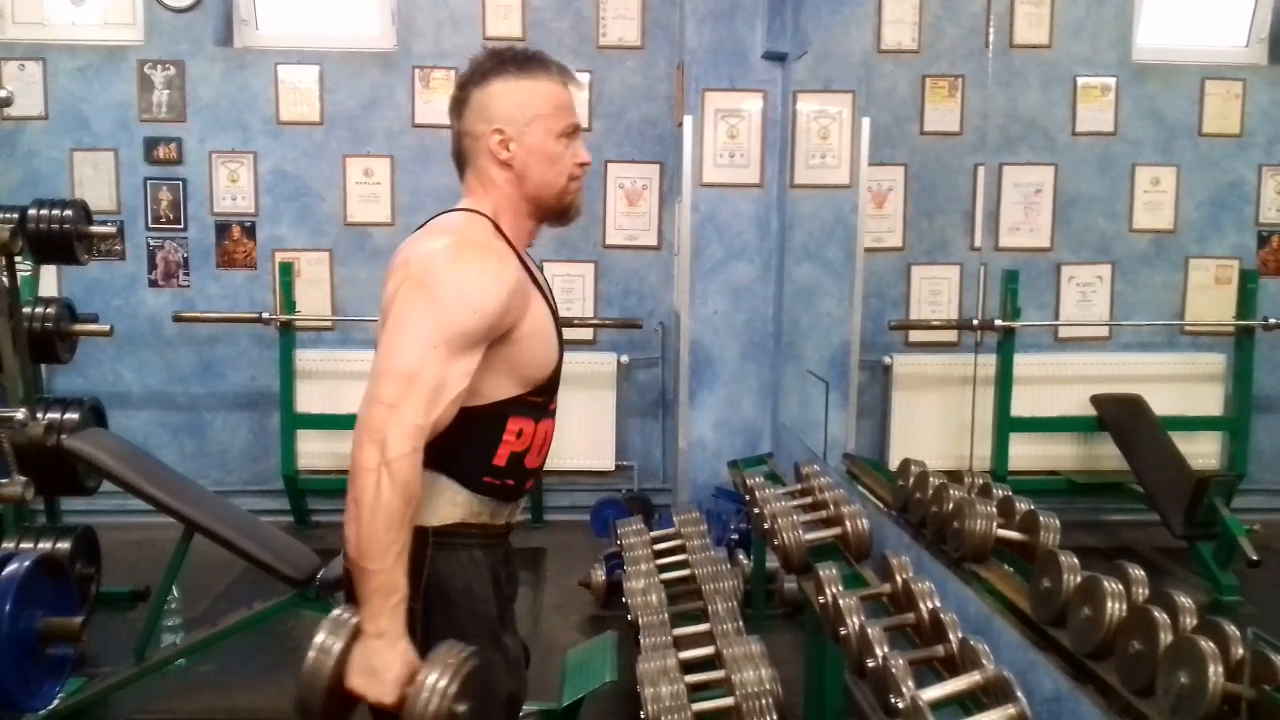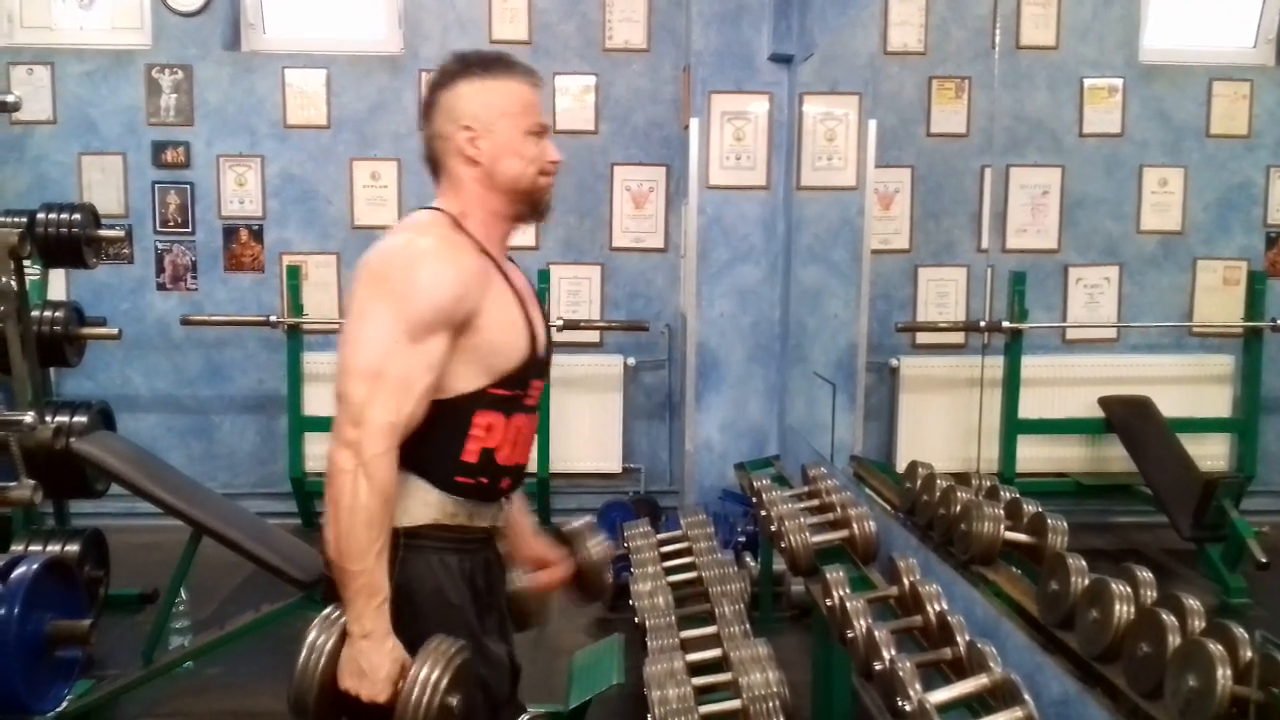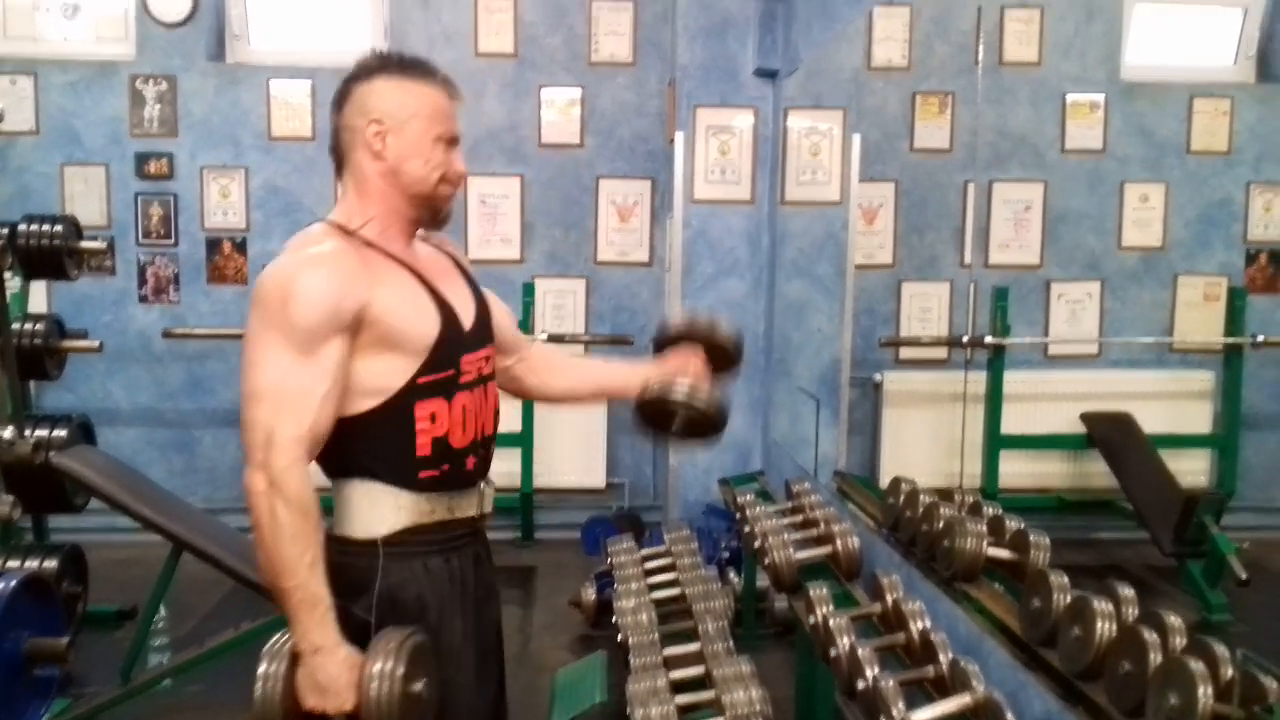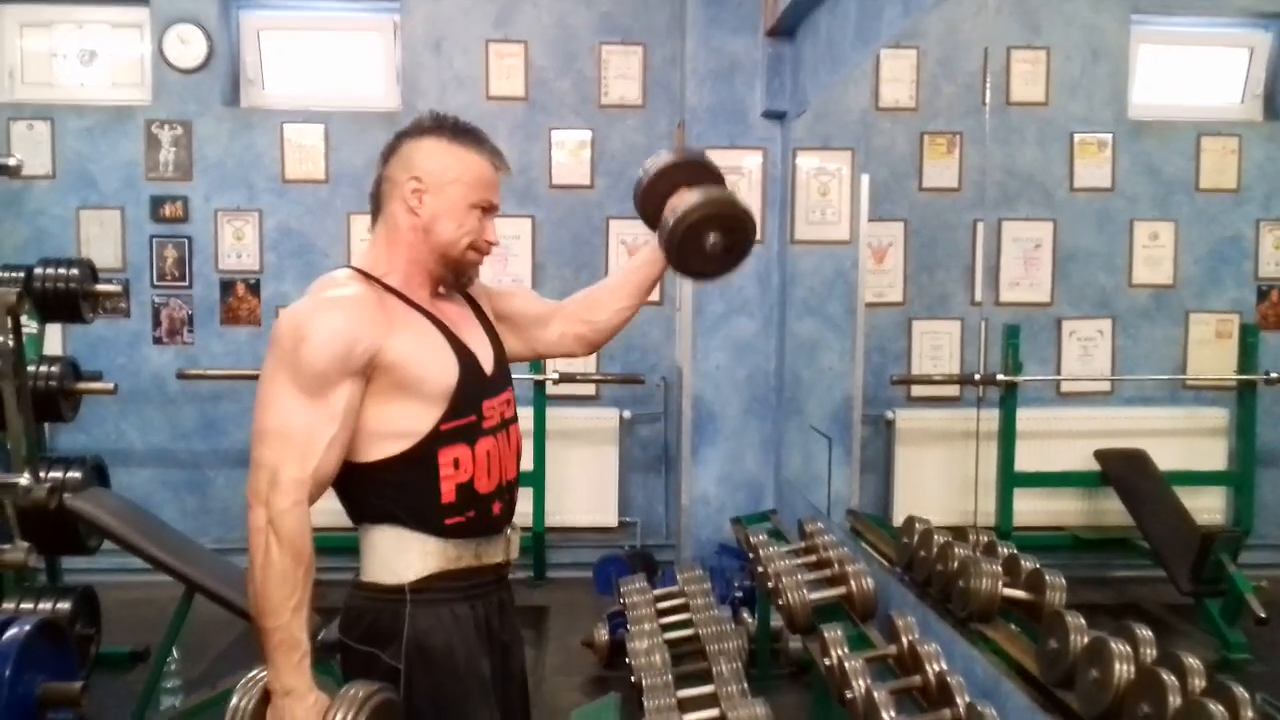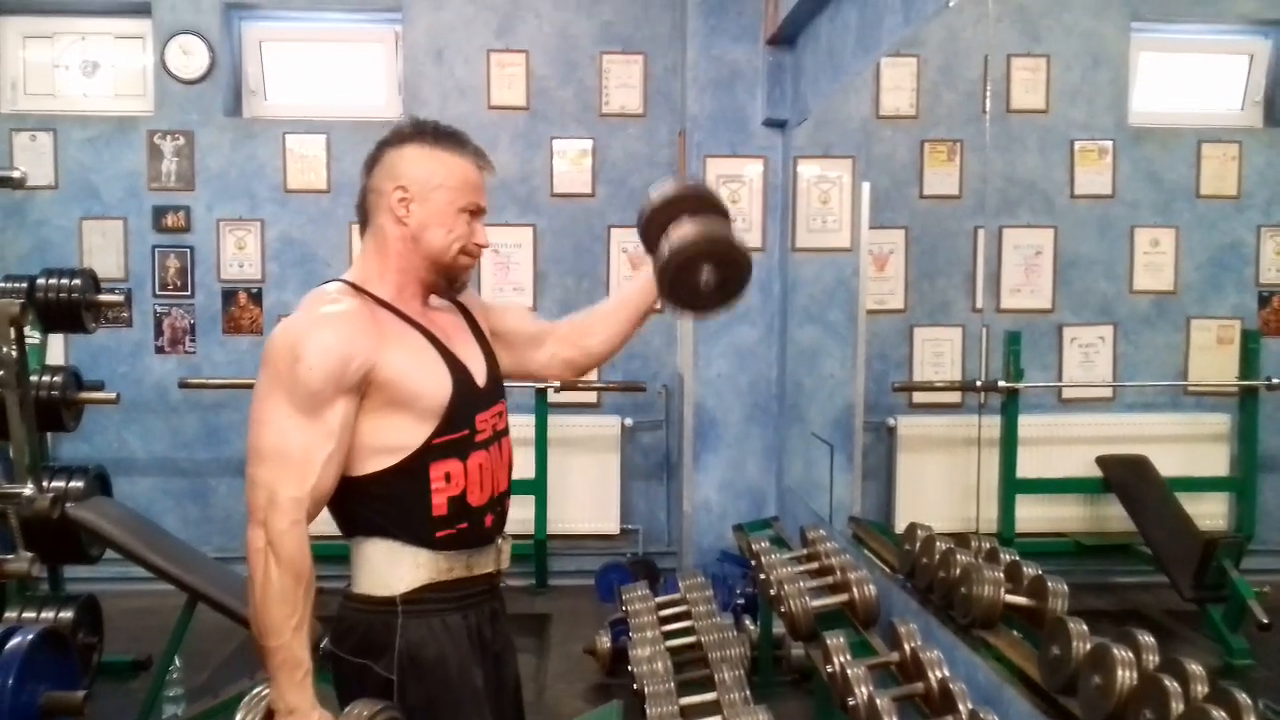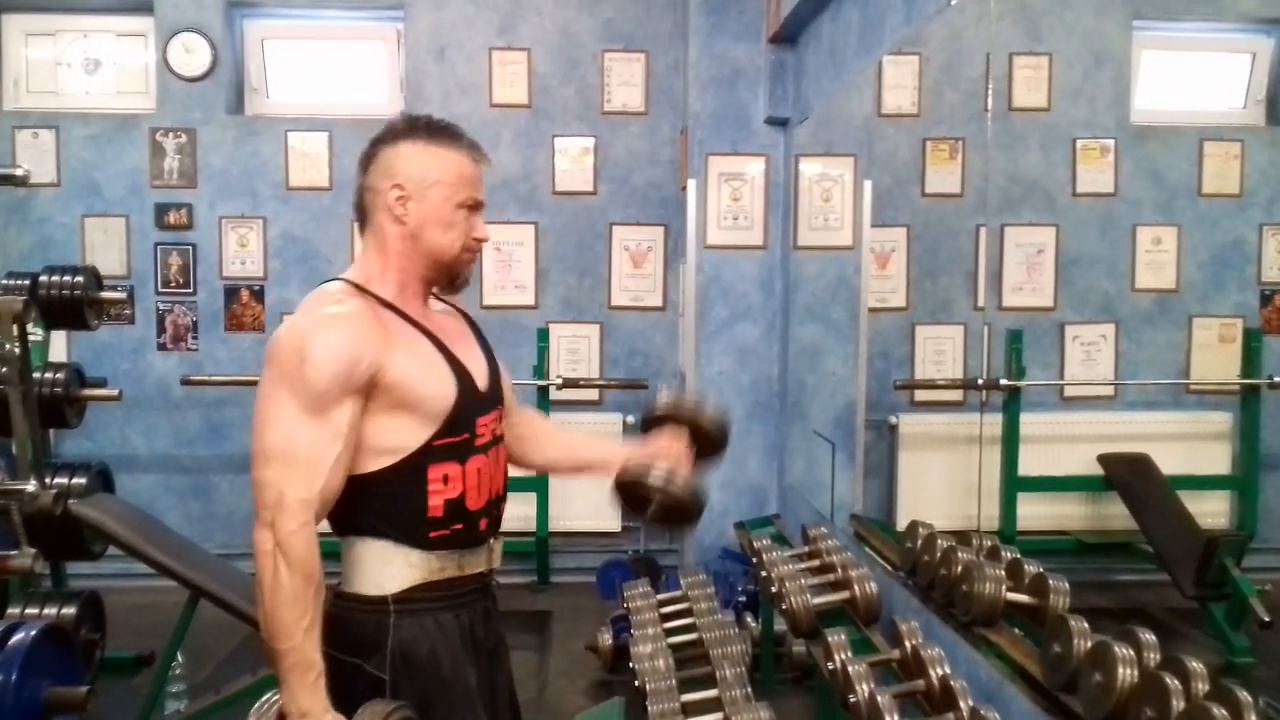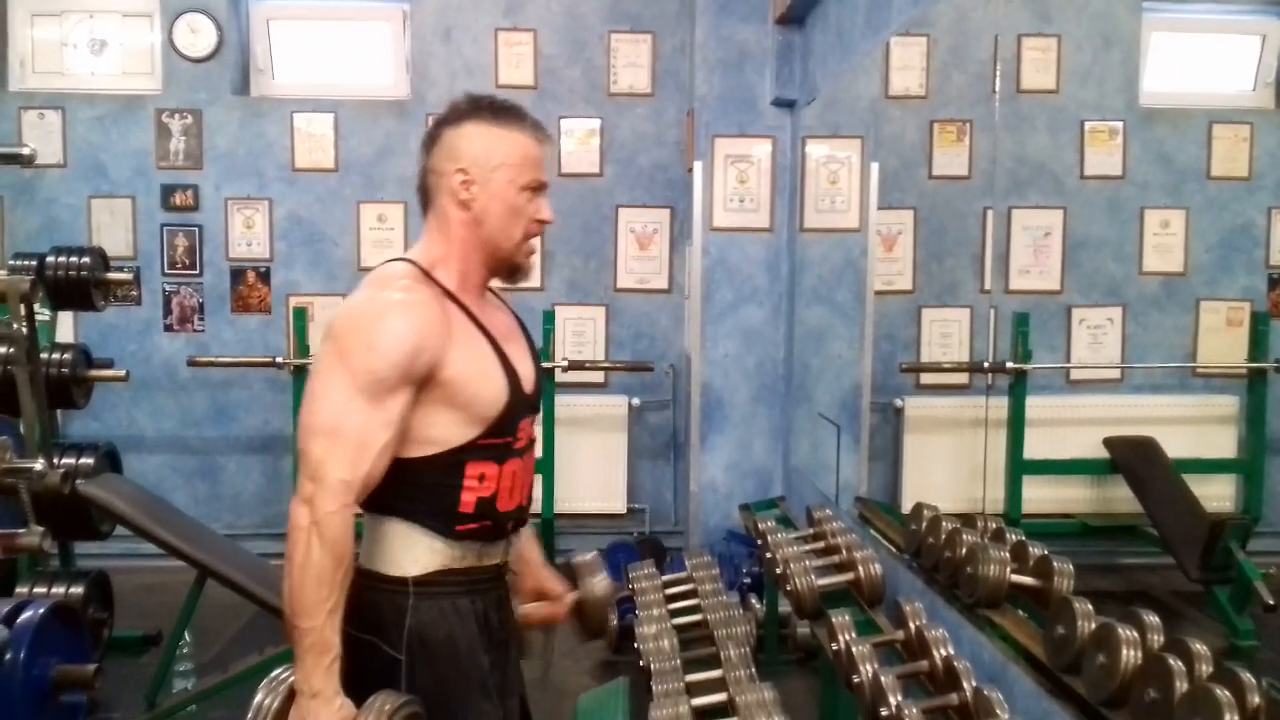
dt=0.3s
person 1, frame 1
left shoulder: (490, 255)
right shoulder: (466, 262)
right elbow: (386, 446)
right wrist: (386, 632)
left hip: (464, 556)
right hip: (436, 566)
person 1, frame 2
left shoulder: (491, 267)
right shoulder: (427, 265)
right elbow: (364, 446)
left wrist: (521, 535)
right wrist: (372, 630)
left hip: (466, 560)
right hip: (407, 571)
person 1, frame 3
left shoulder: (436, 262)
right shoulder: (318, 273)
left elbow: (525, 361)
right elbow: (274, 468)
left wrist: (650, 375)
right wrist: (318, 642)
left hip: (462, 560)
right hip: (390, 580)
person 1, frame 4
left shoulder: (467, 305)
right shoulder: (338, 318)
left elbow: (573, 326)
right elbow: (277, 505)
left wrist: (661, 249)
left hip: (486, 607)
right hip: (412, 624)
person 1, frame 5
left shoulder: (461, 317)
right shoulder: (329, 334)
left elbow: (566, 346)
right elbow: (275, 524)
left wrist: (659, 272)
left hip: (480, 614)
right hip: (403, 633)
person 1, frame 6
left shoulder: (446, 321)
right shoulder: (334, 332)
left elbow: (512, 430)
right elbow: (283, 525)
left wrist: (636, 454)
left hip: (470, 614)
right hip: (397, 633)
person 1, frame 7
left shoulder: (487, 309)
right shoulder: (399, 315)
right elbow: (323, 503)
left wrist: (529, 571)
left hip: (478, 603)
right hip: (413, 617)
